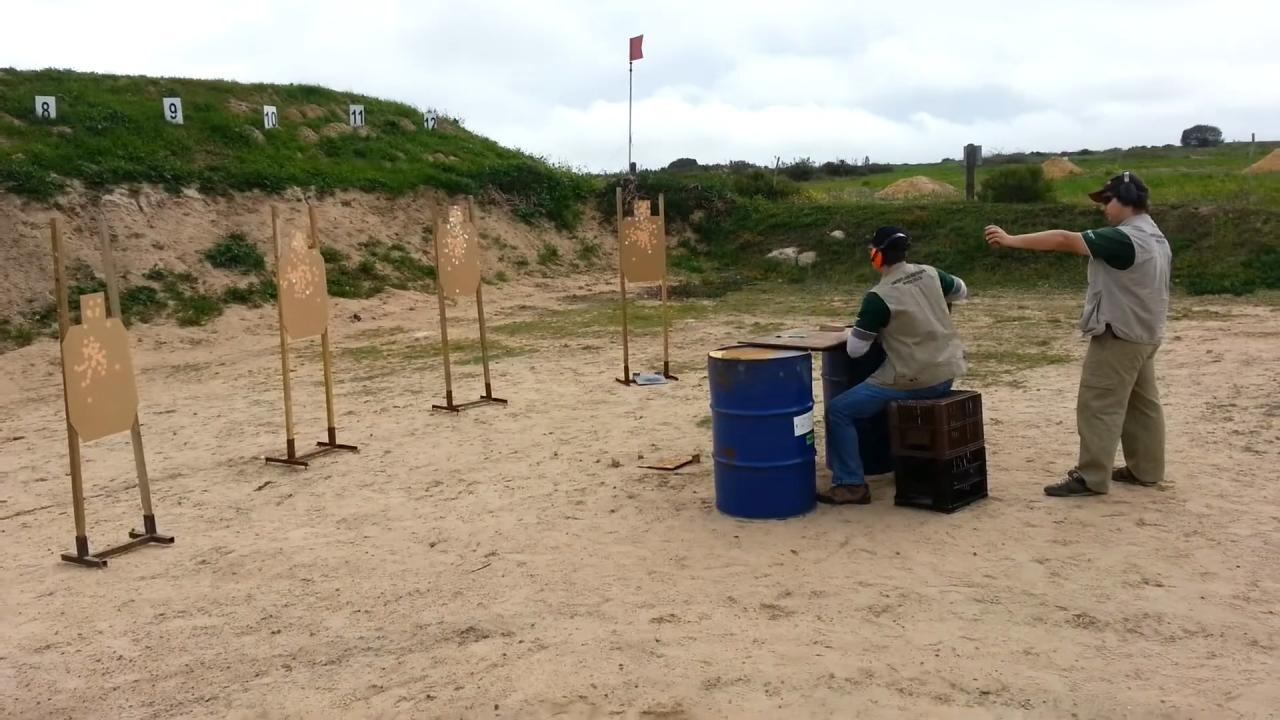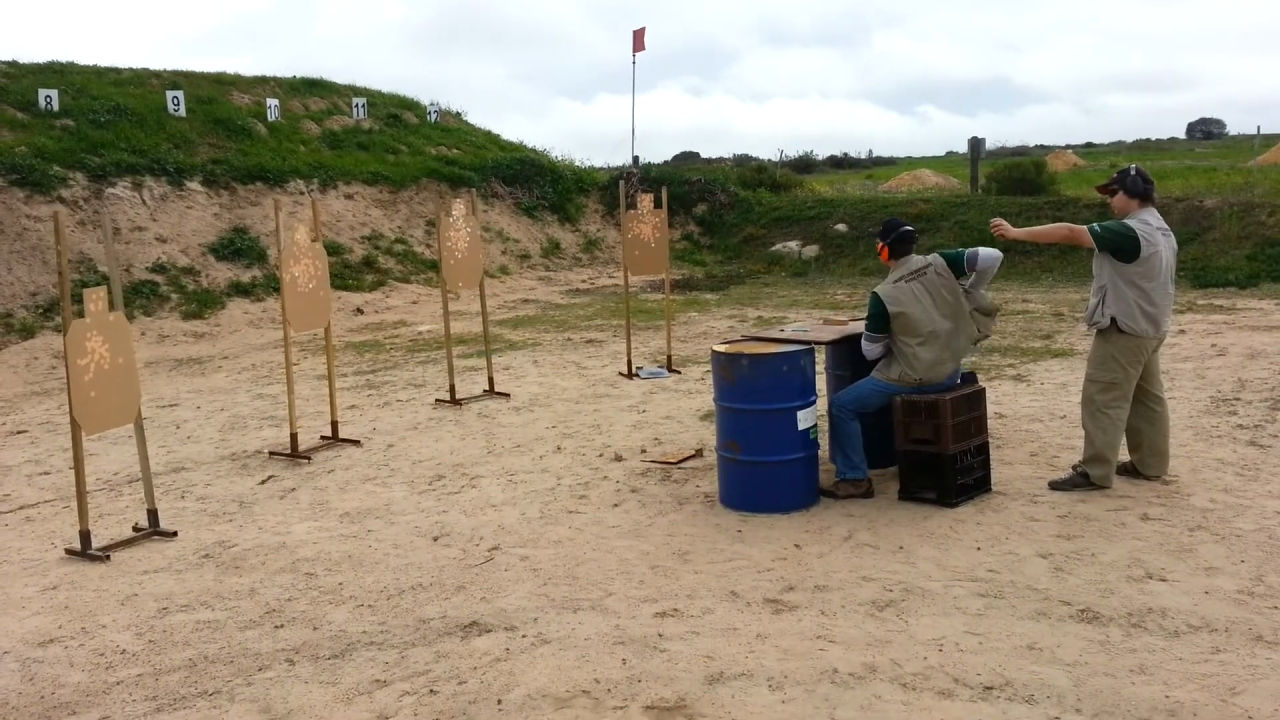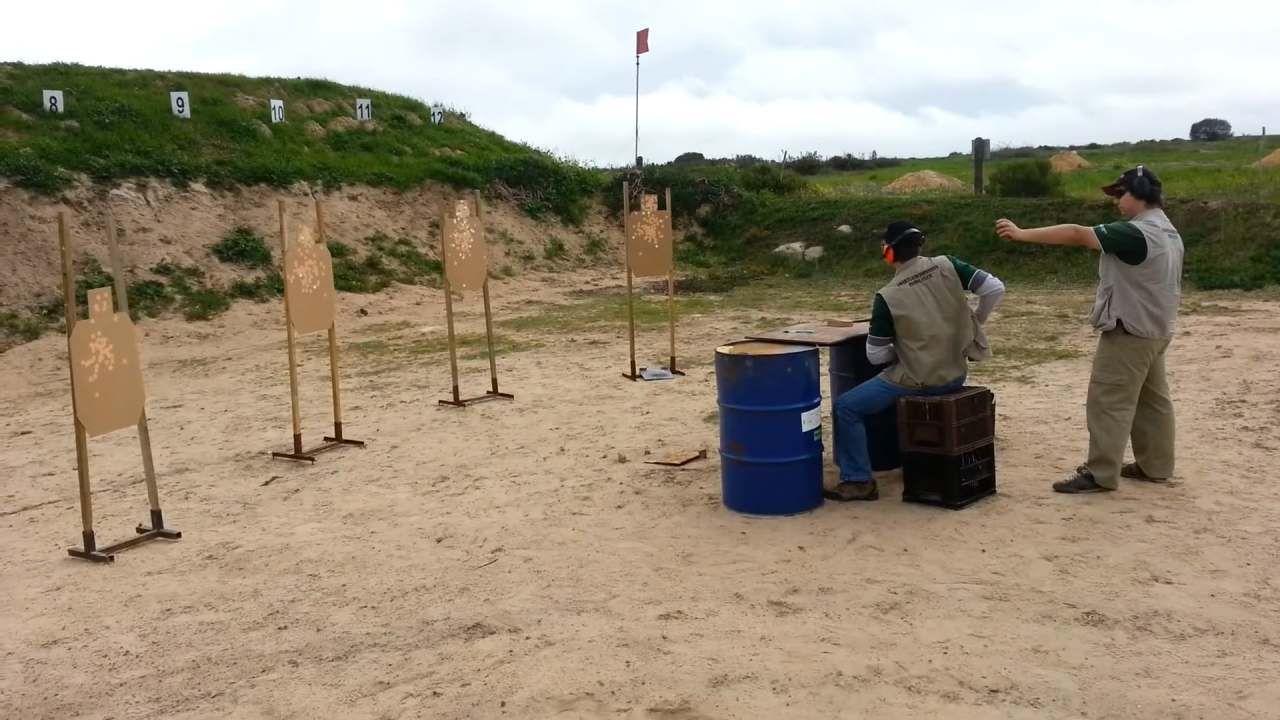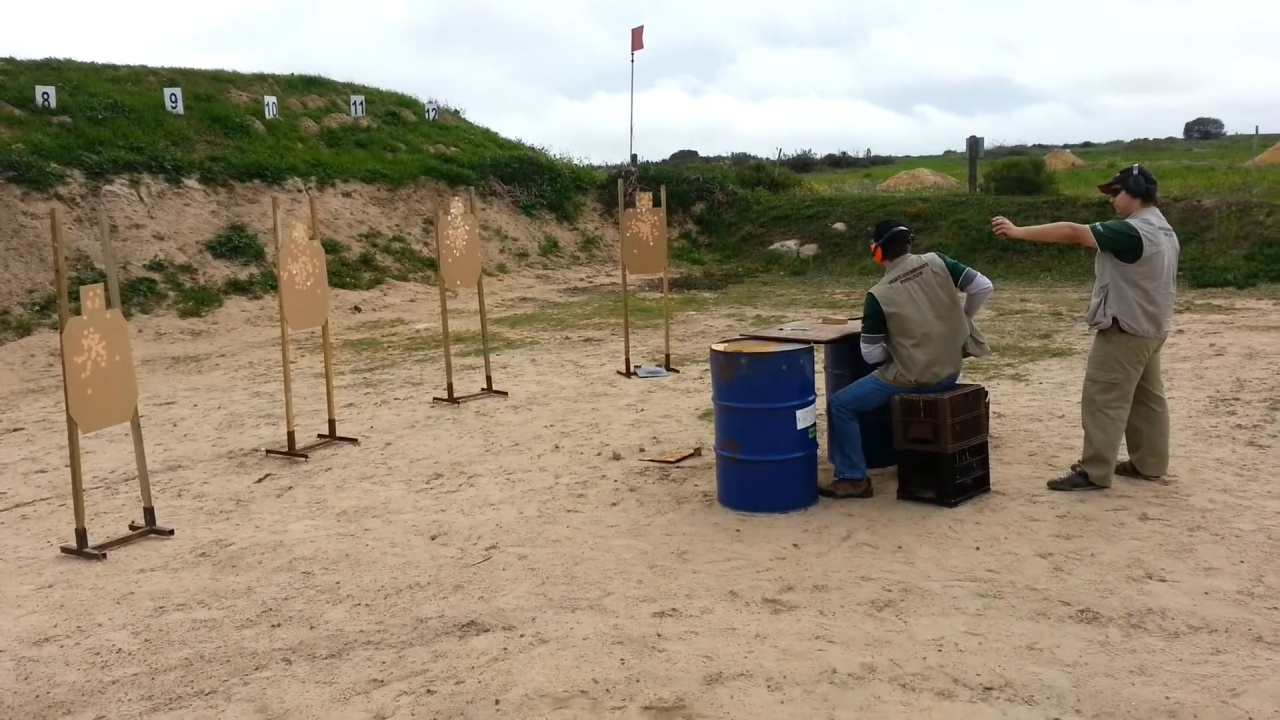
dt=0.4s
person 1, frame 1
left shoulder: (1125, 238)
right shoulder: (1155, 237)
left elbow: (1064, 240)
left wrist: (1011, 240)
left hip: (1119, 336)
right hip: (1143, 334)
left knee: (1100, 405)
right knee: (1142, 403)
left ankle: (1091, 477)
right ankle: (1146, 468)
person 1, frame 2
left shoulder: (1130, 231)
right shoulder: (1161, 231)
left elbow: (1069, 233)
left wrist: (1016, 233)
left hip: (1124, 329)
right hip: (1148, 328)
left knee: (1104, 399)
right knee: (1147, 397)
left ankle: (1095, 472)
right ankle: (1150, 462)
person 1, frame 3
left shoulder: (1137, 233)
right shoulder: (1167, 232)
left elbow: (1076, 234)
left wrist: (1022, 234)
left hip: (1130, 331)
right hip: (1154, 329)
left knee: (1109, 401)
right knee: (1152, 399)
left ankle: (1100, 474)
right ankle: (1155, 465)
person 1, frame 4
left shoulder: (1132, 231)
right shoulder: (1163, 231)
left elbow: (1072, 232)
left wrist: (1018, 231)
left hip: (1125, 329)
right hip: (1150, 328)
left knee: (1104, 399)
right knee: (1147, 397)
left ankle: (1094, 471)
right ankle: (1149, 462)
person 2, frame 1
left shoulder: (879, 297)
right shoulder: (929, 274)
left elbow: (854, 349)
right elbow: (961, 291)
left wrist: (875, 329)
left hip: (912, 381)
right hip: (946, 375)
left knee: (838, 411)
left ankle: (851, 485)
person 2, frame 2
left shoulder: (884, 295)
right shoulder: (940, 263)
left elbow: (871, 351)
right elbow: (992, 257)
right wrist: (972, 290)
left hip: (915, 378)
right hip: (950, 372)
left knee: (841, 406)
left ankle: (854, 480)
person 2, frame 3
left shoulder: (888, 297)
right shoulder: (947, 266)
left elbow: (875, 355)
right elbow: (995, 288)
right wrist: (976, 320)
left hip: (918, 381)
right hip: (955, 375)
left knee: (845, 408)
left ankle: (858, 481)
person 2, frame 4
left shoulder: (879, 295)
right shoulder: (937, 263)
left elbow: (870, 355)
right elbow: (983, 287)
right wrist: (961, 319)
left hip: (912, 378)
right hip: (949, 371)
left knee: (840, 405)
left ankle: (853, 479)
